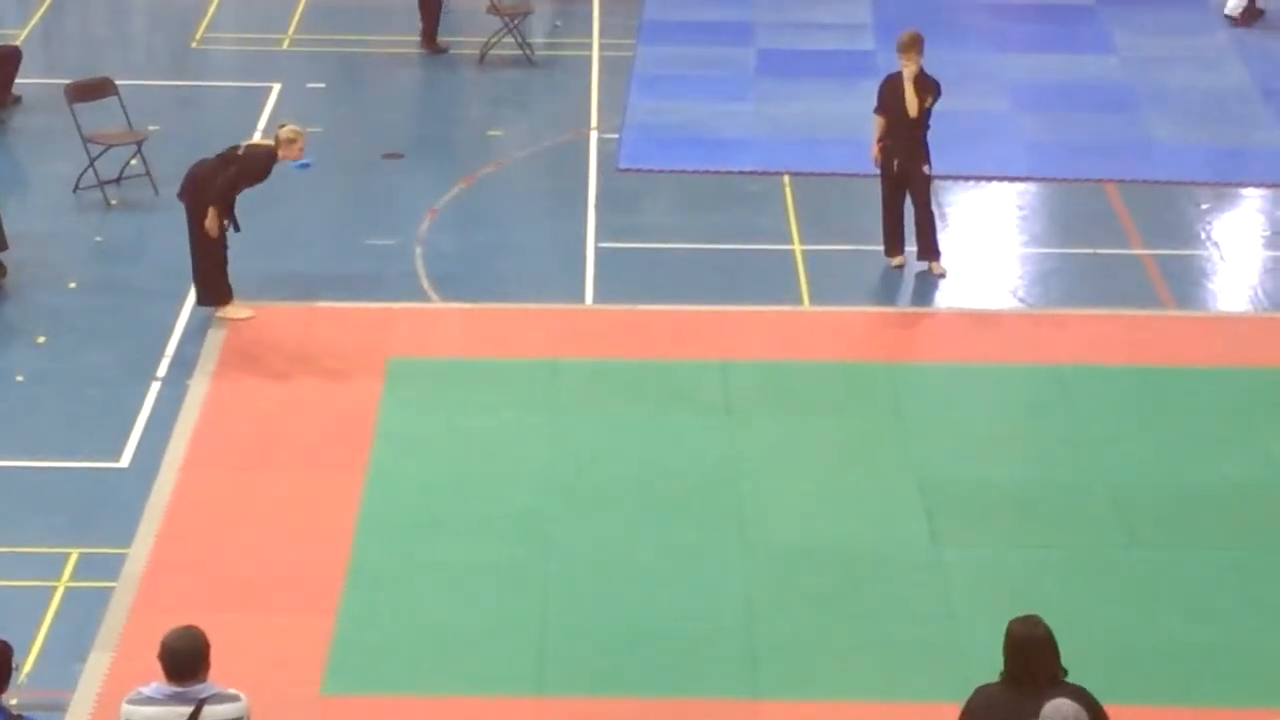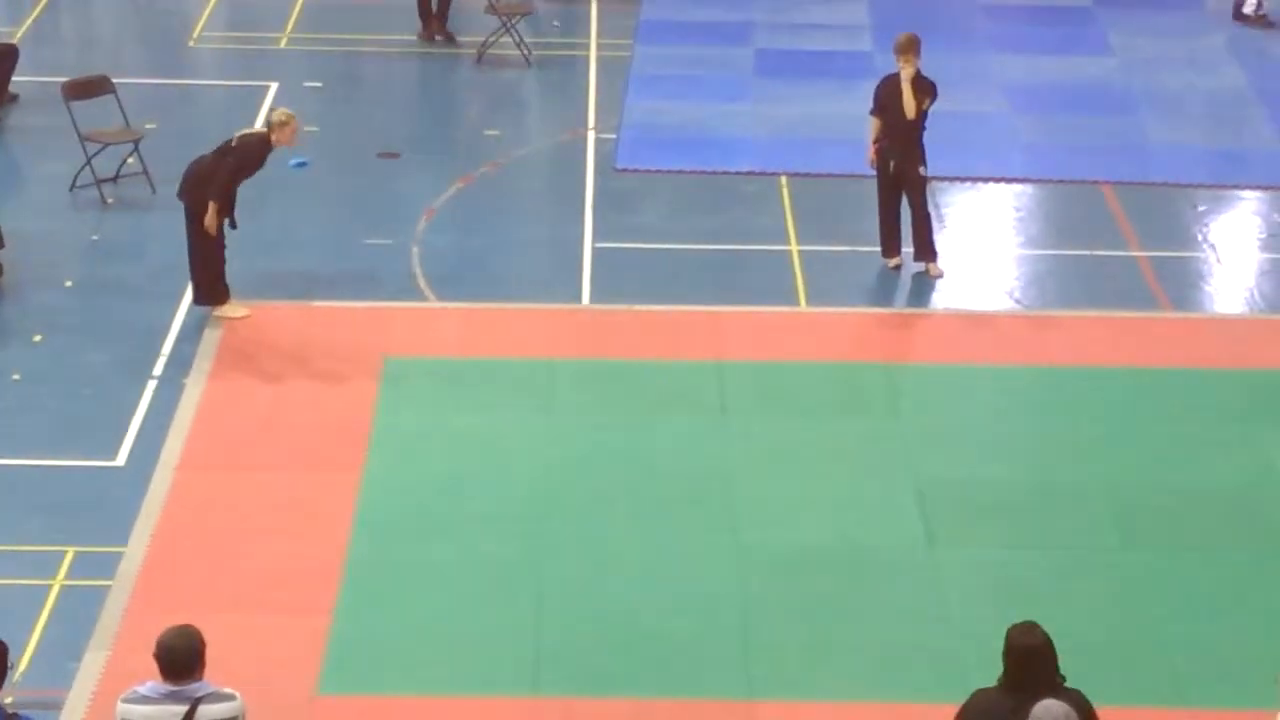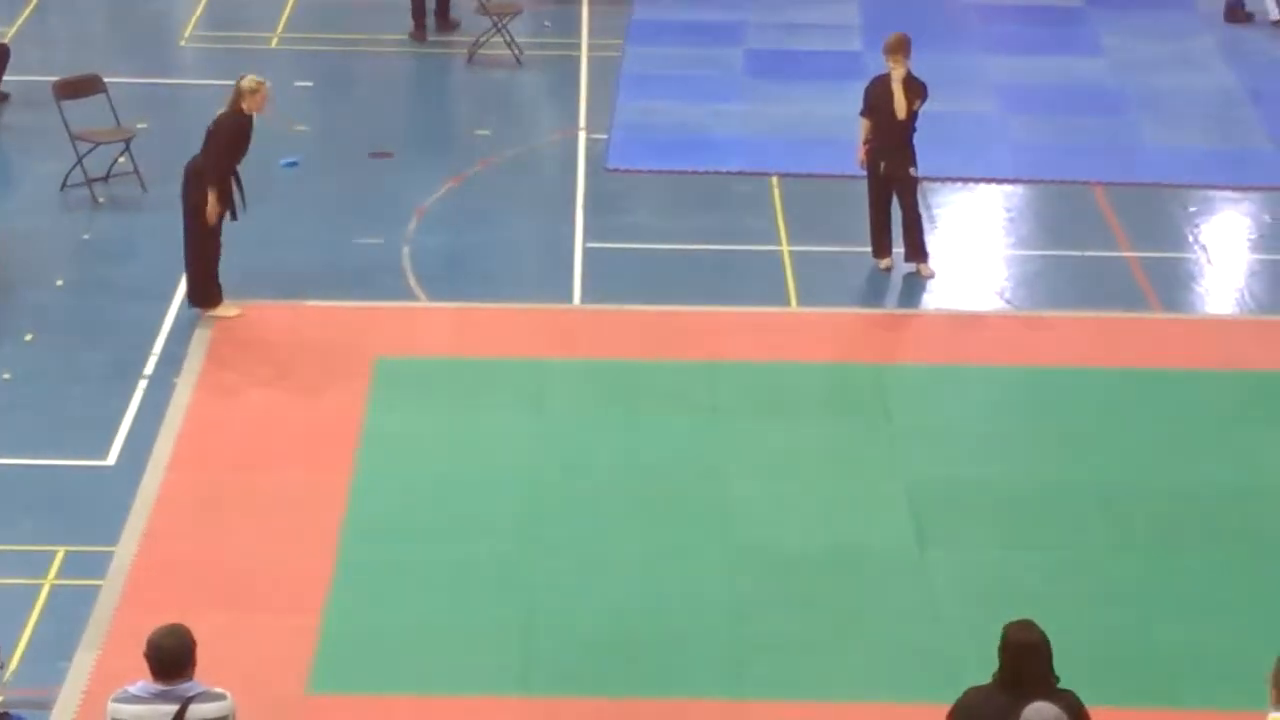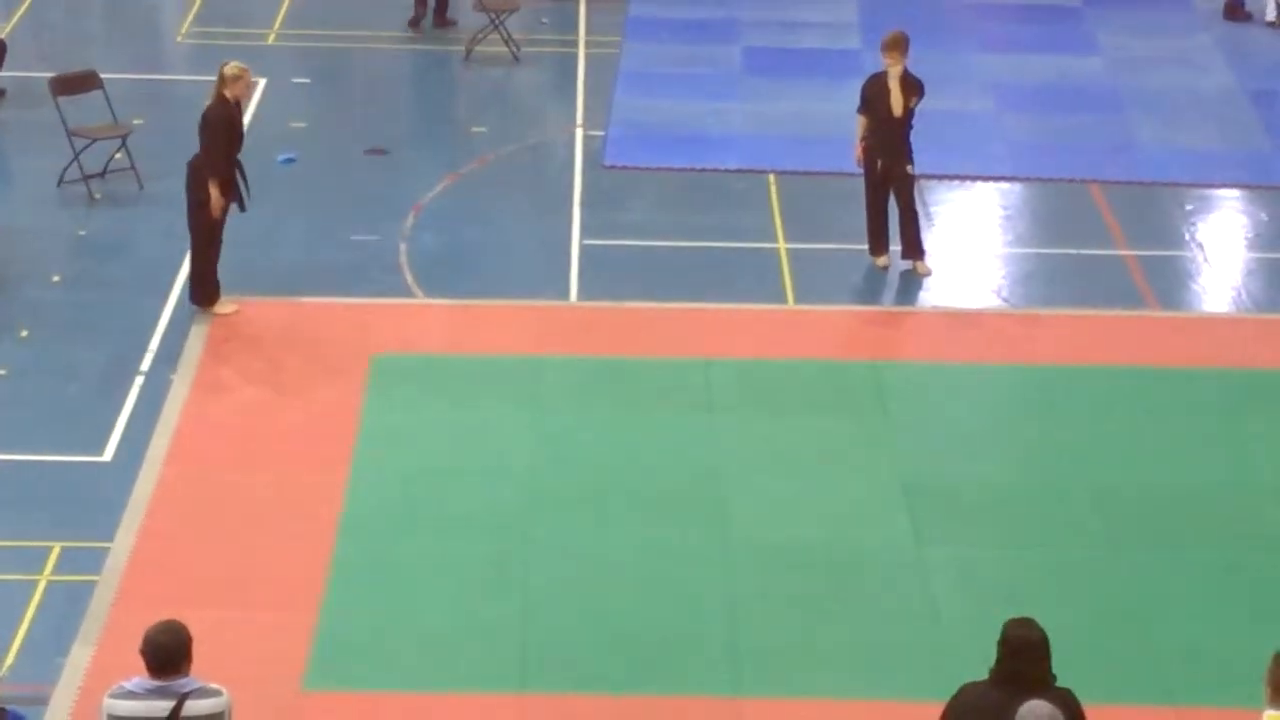
dt=0.3s
person 1, frame 1
left shoulder: (930, 85)
right shoulder: (890, 82)
left elbow: (914, 112)
right elbow: (881, 115)
left wrist: (909, 81)
right wrist: (876, 143)
left hip: (916, 150)
right hip: (891, 148)
left knee: (922, 204)
right knee: (891, 202)
left ankle: (932, 257)
right ankle: (895, 251)
person 1, frame 2
left shoulder: (926, 87)
right shoulder: (886, 84)
left elbow: (912, 115)
right elbow: (877, 116)
left wrist: (906, 83)
right wrist: (872, 145)
left hip: (912, 152)
right hip: (887, 150)
left knee: (919, 205)
right knee: (888, 203)
left ankle: (929, 258)
right ankle: (892, 252)
person 1, frame 3
left shoulder: (917, 87)
right shoulder: (876, 84)
left elbow: (902, 115)
right elbow: (867, 117)
left wrist: (898, 84)
right wrist: (862, 146)
left hip: (902, 153)
right hip: (877, 151)
left knee: (910, 206)
right knee: (879, 205)
left ankle: (920, 259)
right ankle: (883, 253)
person 1, frame 4
left shoulder: (913, 85)
right shoulder: (873, 82)
left elbow: (899, 112)
right elbow: (864, 115)
left wrist: (895, 82)
right wrist: (859, 144)
left hip: (899, 151)
right hip: (874, 149)
left knee: (906, 203)
right knee: (875, 202)
left ankle: (916, 256)
right ankle: (880, 251)
person 2, frame 1
left shoulder: (266, 154)
right shoulder: (260, 159)
right elbow: (225, 182)
left wrist: (218, 213)
right wrist: (212, 216)
left hip: (205, 184)
right hip: (201, 188)
left knee: (213, 246)
right knee: (210, 246)
left ankle: (222, 300)
right ankle: (223, 304)
person 2, frame 2
left shoulder: (260, 142)
right shoulder: (254, 147)
right elbow: (225, 176)
left wrist: (217, 209)
right wrist: (212, 212)
left hip: (204, 182)
right hip: (199, 186)
left knee: (211, 244)
right knee: (208, 244)
left ankle: (218, 299)
right ankle: (219, 303)
person 2, frame 3
left shoulder: (242, 118)
right shoulder: (230, 122)
right elbow: (214, 162)
left wrist: (218, 197)
right wrist: (212, 200)
left hip: (213, 185)
right hip: (201, 185)
left knee: (209, 243)
right knee: (203, 243)
left ankle: (210, 300)
right ankle: (210, 303)
person 2, frame 4
left shoulder: (232, 107)
right shoulder: (217, 113)
right elbow: (210, 155)
left wrist: (223, 190)
right wrist: (214, 192)
left hip: (220, 180)
right hip: (206, 183)
left knee: (212, 240)
right knee: (206, 240)
left ankle: (208, 296)
right ankle: (207, 299)
